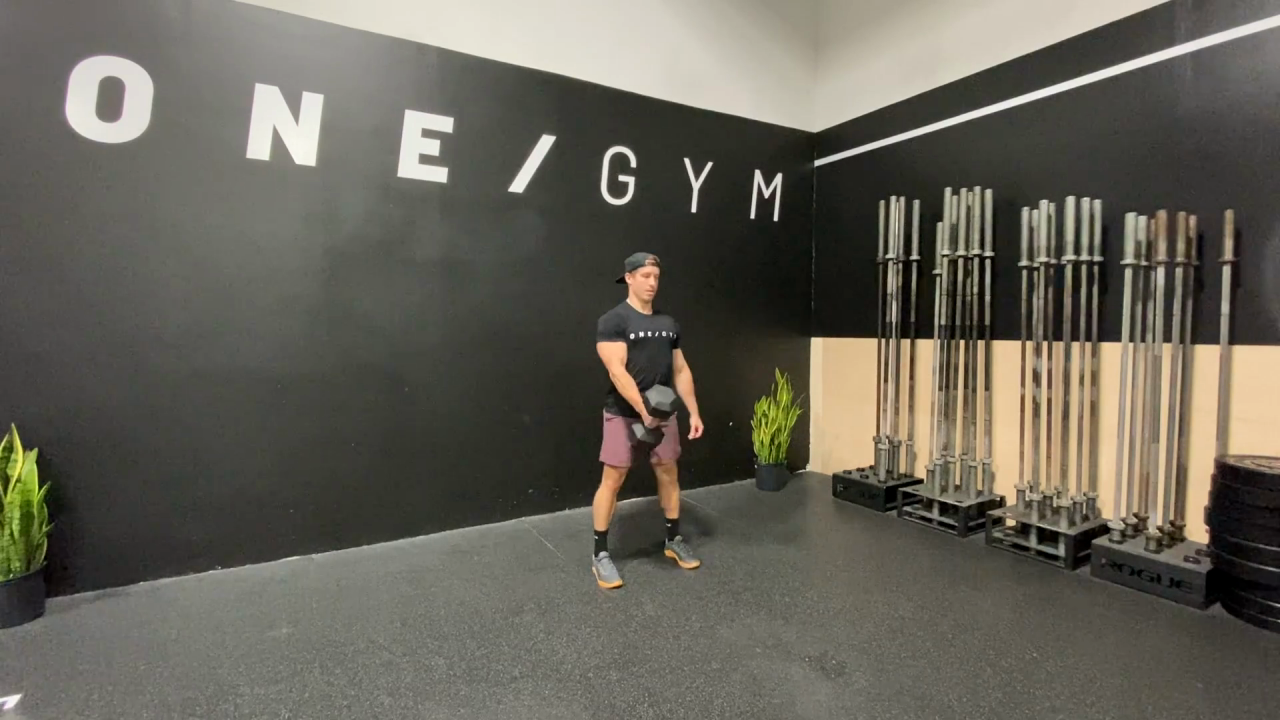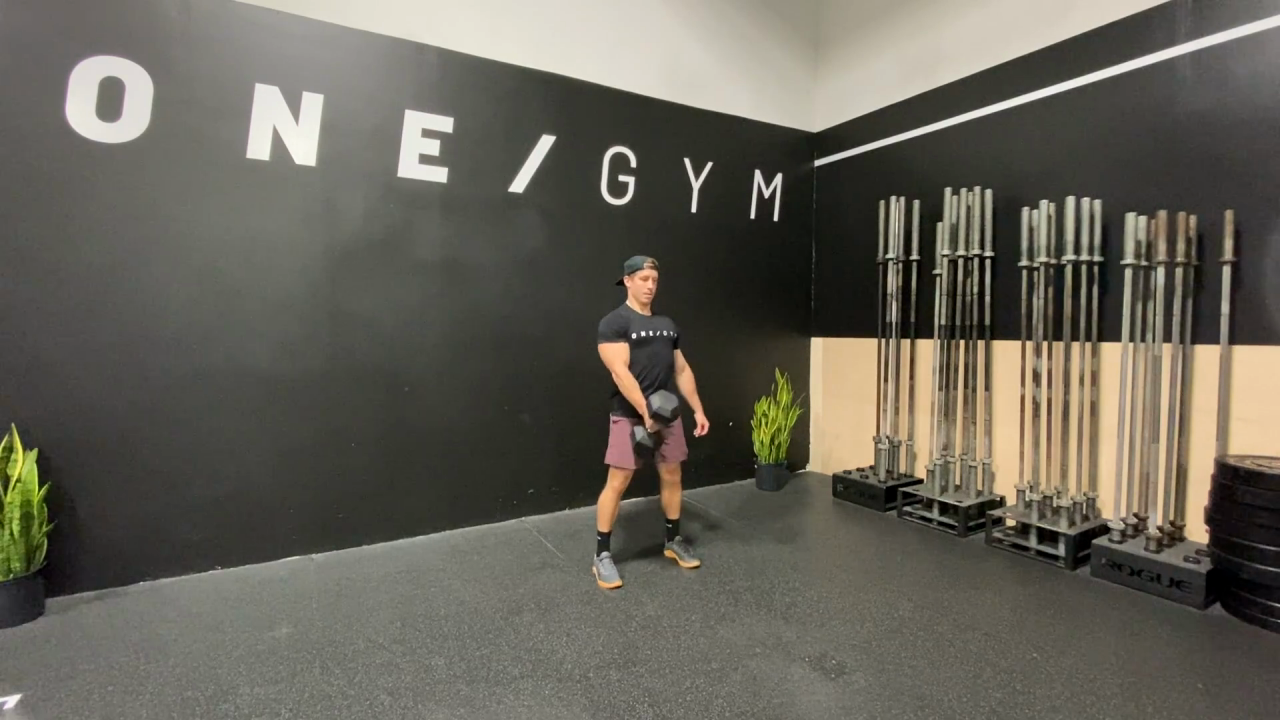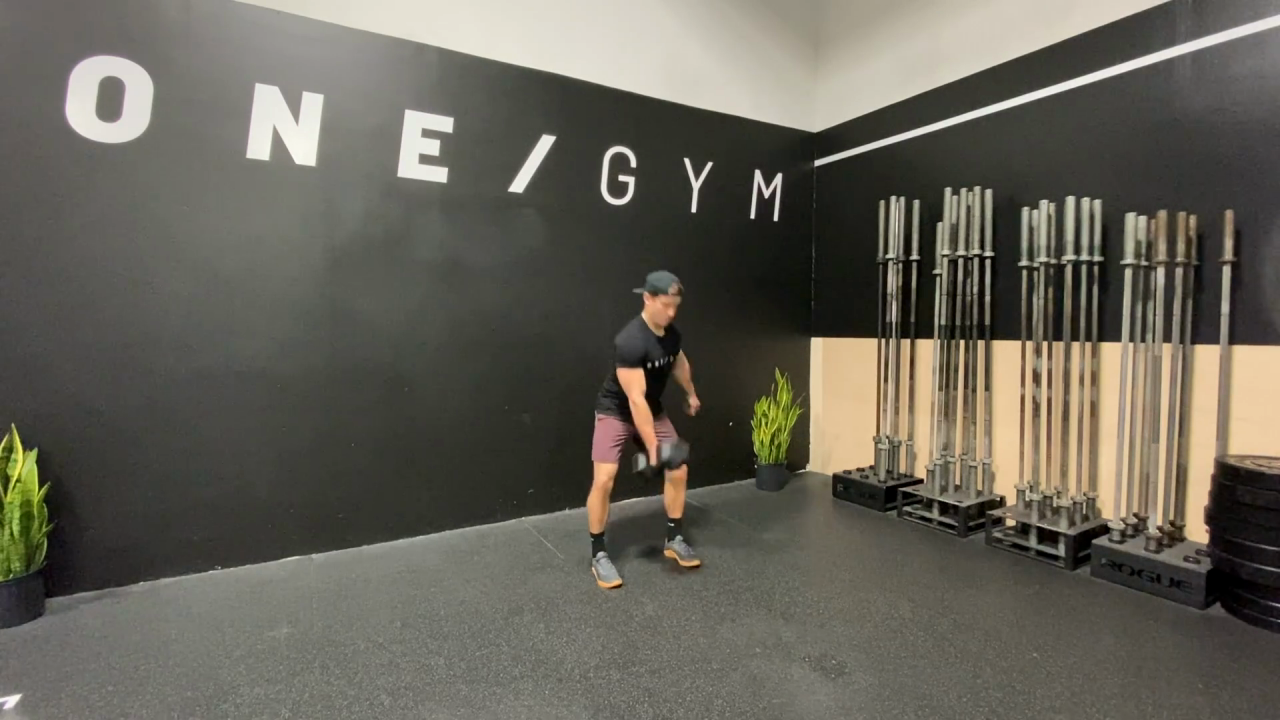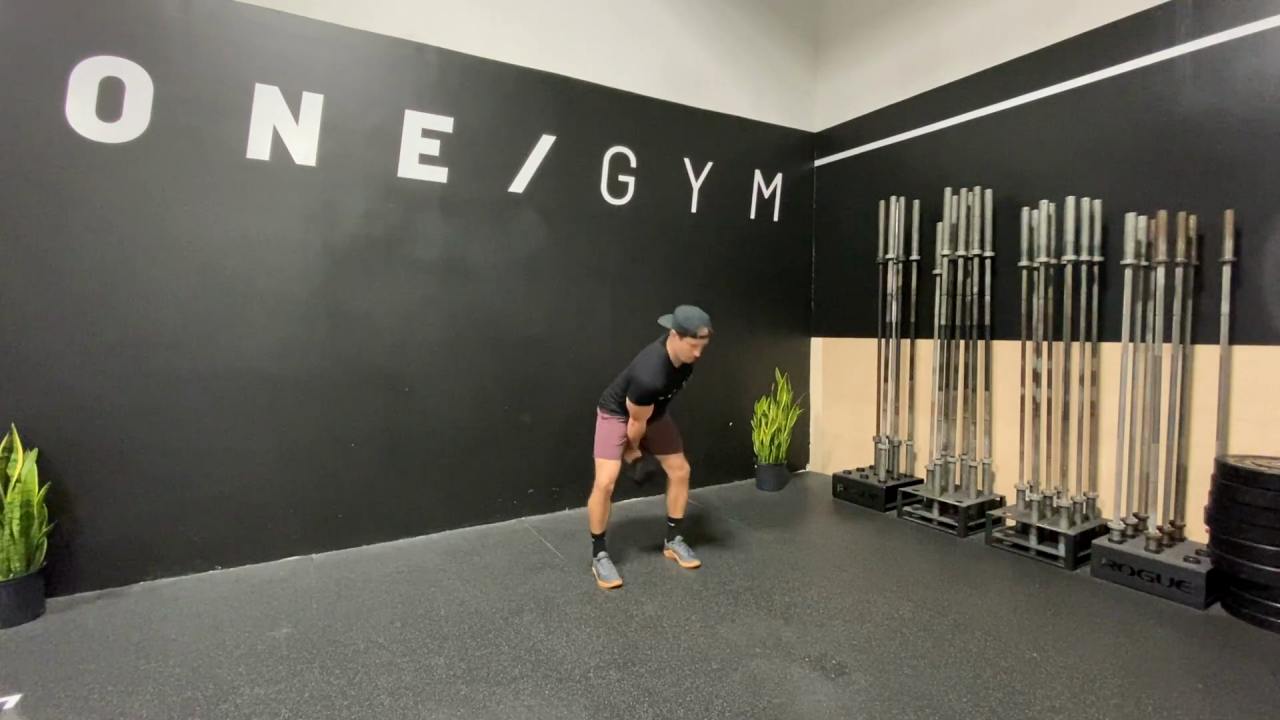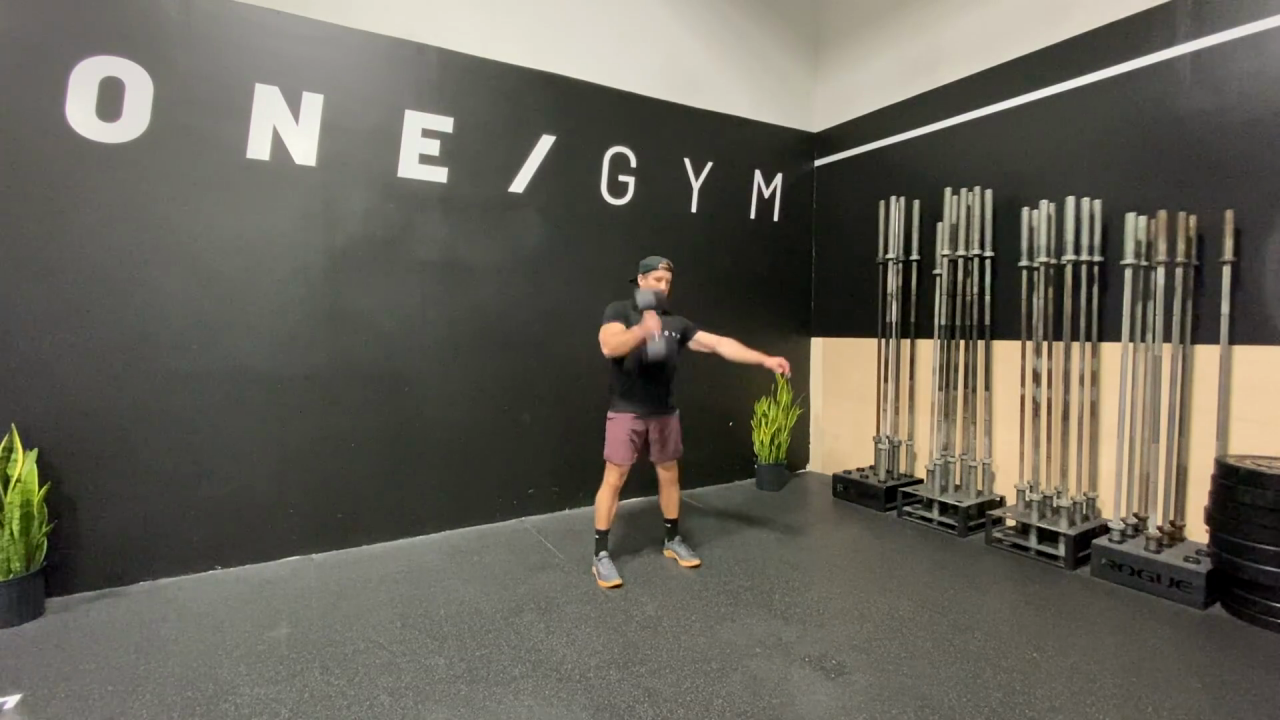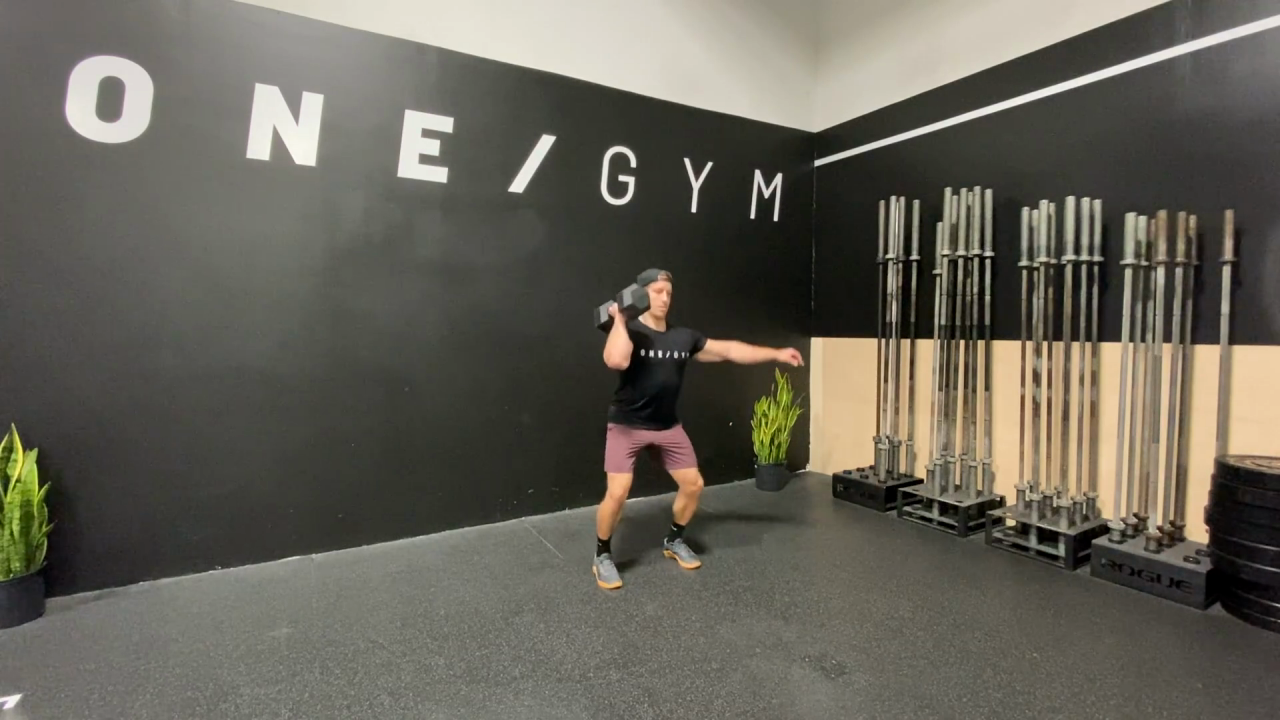
dt=0.5s
person 1, frame 1
left shoulder: (668, 323)
right shoulder: (613, 321)
left elbow: (680, 370)
right elbow: (617, 371)
left wrist: (694, 412)
right wrist: (643, 410)
right hip: (624, 415)
left knee: (669, 476)
right knee: (613, 480)
left ankle: (673, 540)
right ankle: (600, 554)
person 1, frame 2
left shoulder: (667, 324)
right shoulder: (614, 323)
left elbow: (682, 370)
right elbow: (620, 371)
left wrist: (698, 410)
right wrist: (645, 412)
right hip: (630, 416)
left knee: (672, 476)
right knee: (618, 482)
left ankle: (673, 540)
right ankle: (602, 555)
person 1, frame 3
left shoulder: (671, 331)
right shoulder: (631, 341)
left elbow: (680, 362)
right elbow: (635, 398)
left wrist: (691, 394)
right wrist: (653, 450)
left hip: (653, 411)
right hip: (615, 413)
left knee: (679, 470)
right knee: (604, 481)
left ankle: (674, 539)
right ankle: (598, 554)
person 1, frame 4
left shoulder: (683, 349)
right shoulder: (650, 375)
right elbow: (637, 422)
right wrist: (632, 450)
left hip: (655, 414)
right hip: (618, 415)
left knee: (680, 471)
right knee: (605, 482)
left ankle: (673, 540)
right ankle: (599, 555)
person 1, frame 5
left shoulder: (676, 322)
right shoulder: (620, 310)
left elbow: (718, 344)
right elbow: (609, 346)
left wrist: (764, 359)
right wrist: (643, 330)
left hip: (664, 411)
right hip: (626, 410)
left knee: (669, 475)
right knee: (614, 479)
left ankle: (672, 540)
right ankle: (601, 553)
person 1, frame 6
left shoulder: (683, 337)
right shoulder: (630, 332)
left elbow: (728, 350)
right elbow: (616, 361)
left wrist: (775, 354)
right wrist: (618, 320)
left hip: (667, 426)
right hip: (627, 425)
left knee: (693, 485)
right knee: (617, 494)
left ankle: (674, 541)
right ankle: (602, 557)
